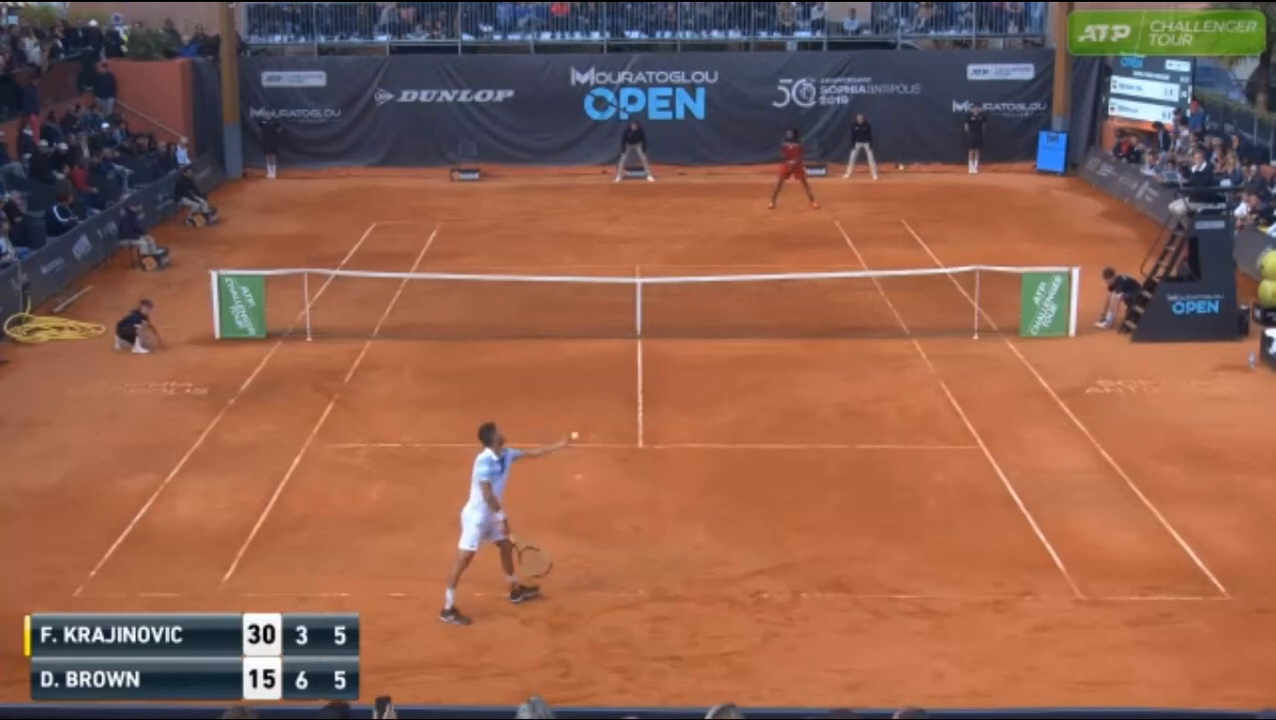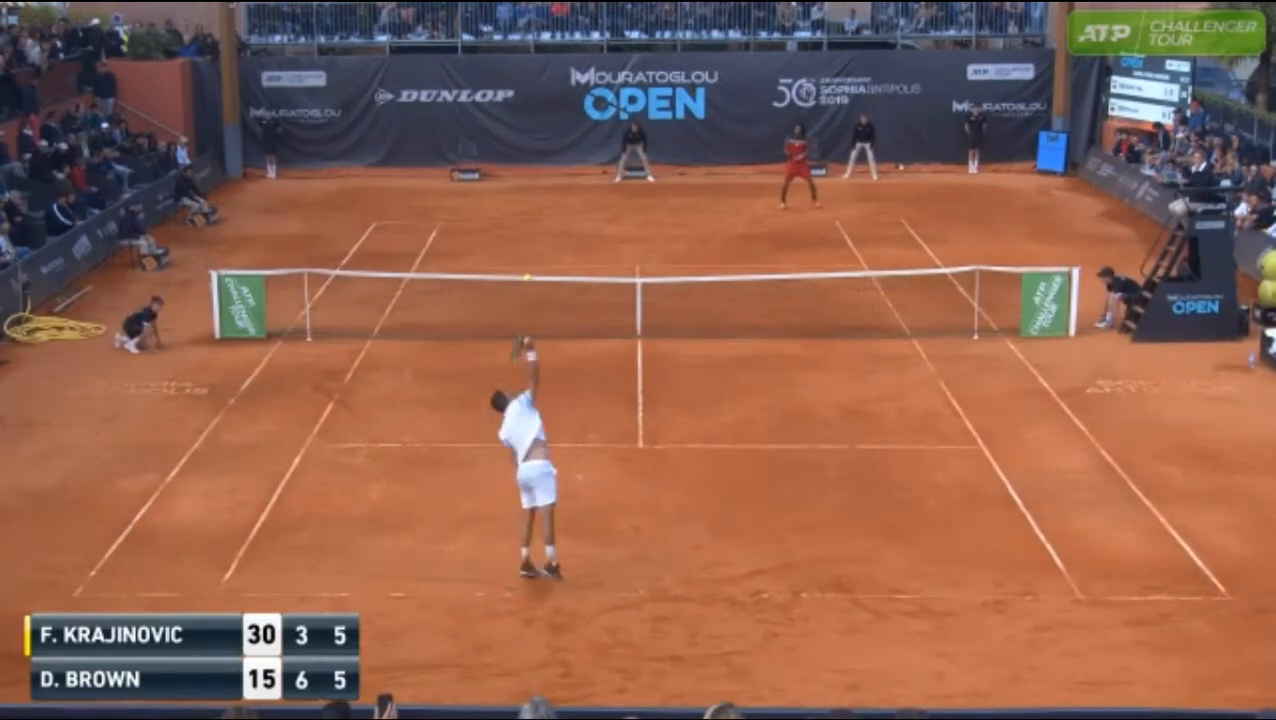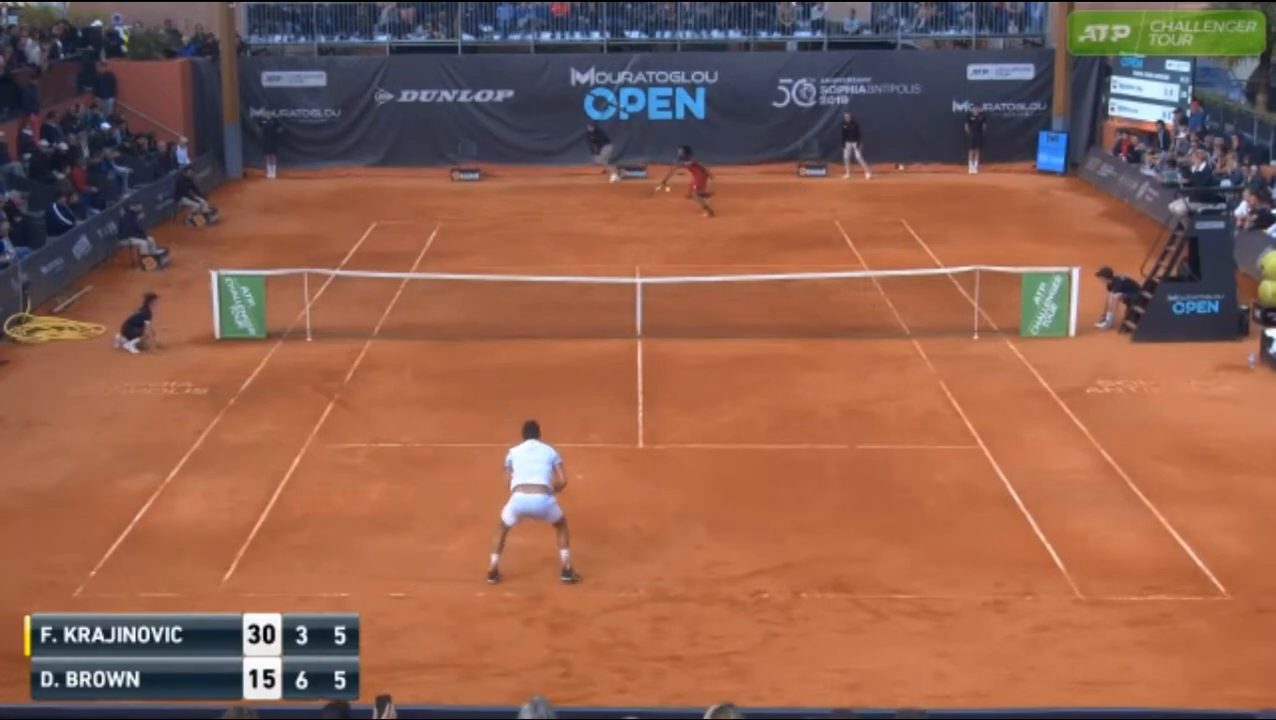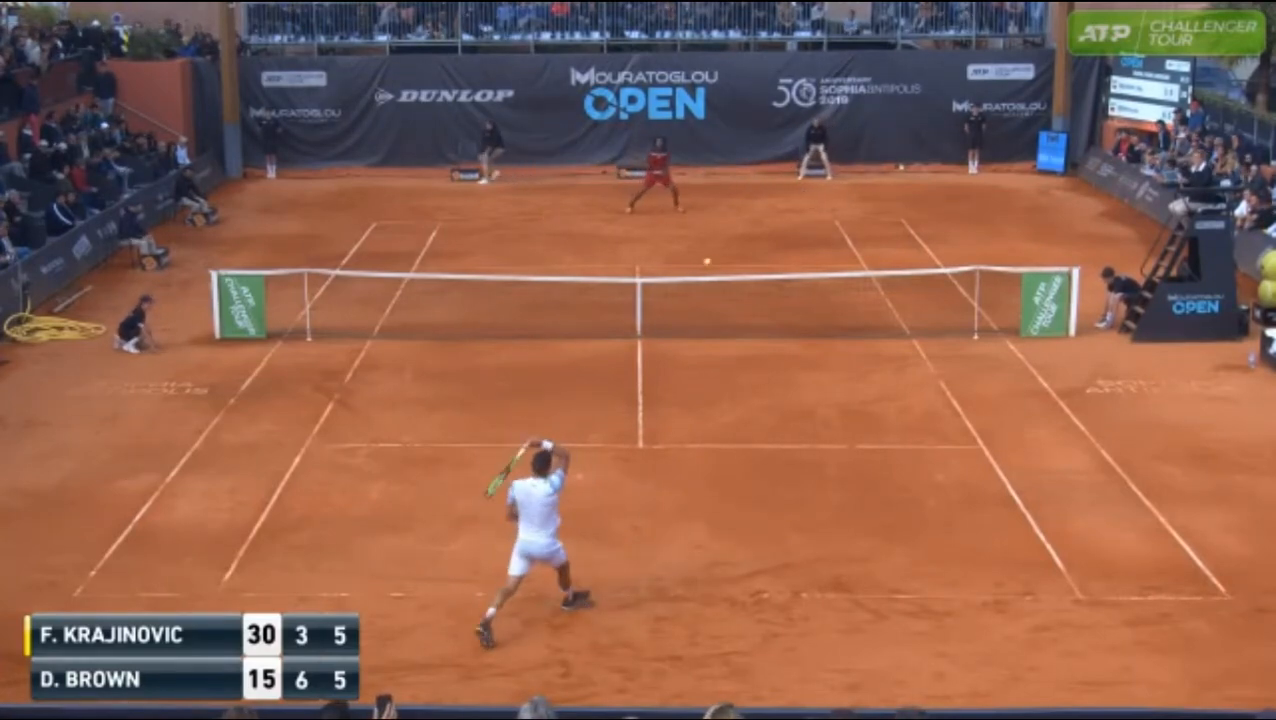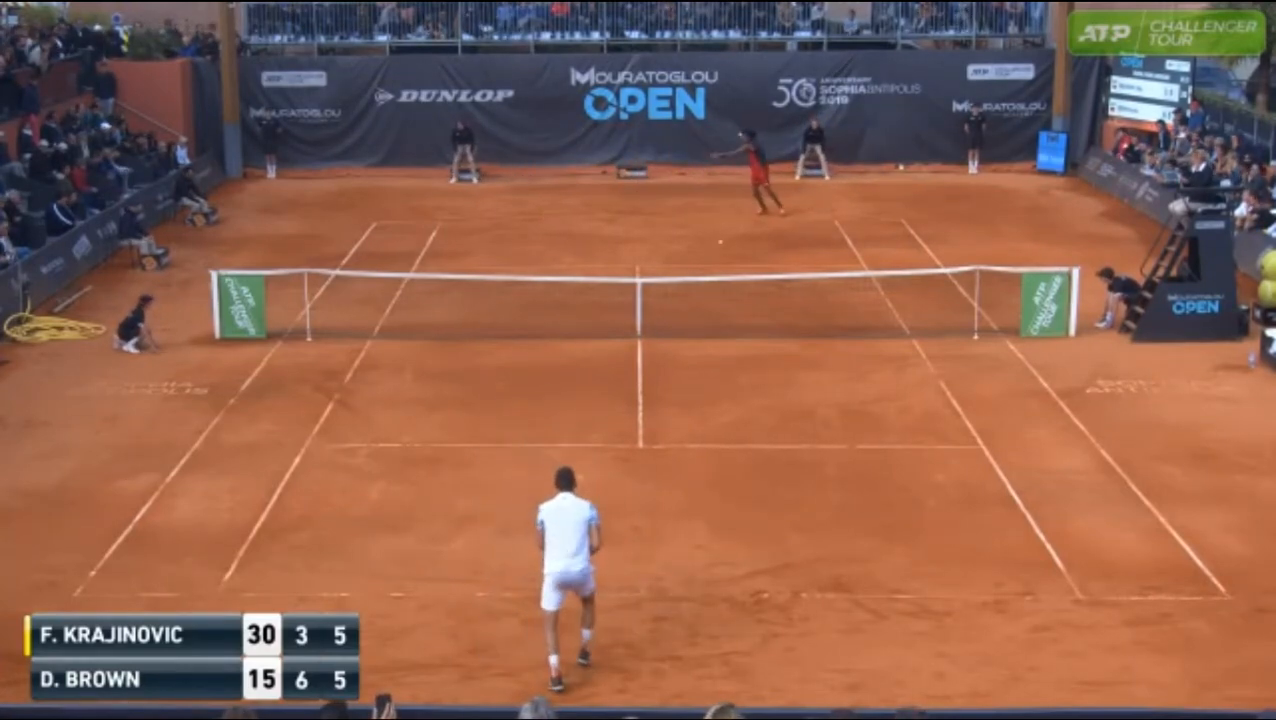
dt=1s
person 1, frame 1
left shoulder: (505, 455)
right shoulder: (484, 461)
left elbow: (531, 453)
right elbow: (487, 495)
left wrist: (556, 446)
right wrist: (502, 517)
left hip: (490, 517)
right hip: (476, 517)
left knee: (507, 546)
right knee: (463, 560)
left ankle: (515, 589)
right ankle: (448, 609)
person 1, frame 2
left shoulder: (504, 432)
right shoulder: (520, 405)
right elbow: (533, 377)
right wrist: (530, 352)
left hip: (523, 473)
right hip: (540, 468)
left knee: (529, 518)
right knee: (548, 516)
left ankle: (526, 562)
right ankle: (551, 563)
person 1, frame 3
left shoulder: (513, 452)
right shoulder: (550, 451)
left elbow: (509, 483)
right elbow: (563, 482)
left hip: (519, 499)
right hip: (542, 500)
left knee: (502, 528)
right knee: (561, 525)
left ankle: (493, 571)
right ankle: (567, 570)
person 1, frame 4
left shoulder: (516, 486)
right shoulder: (553, 485)
left elbow: (511, 514)
right elbow: (565, 455)
right wrist: (544, 444)
left hip: (524, 544)
right hip: (547, 546)
left knee: (510, 587)
right knee: (563, 566)
left ankle: (487, 622)
right ankle: (570, 599)
person 1, frame 5
left shoulder: (544, 508)
right shoulder: (588, 507)
left elbow: (541, 544)
right elbow: (596, 544)
left hip: (555, 571)
right hip: (581, 570)
left knee: (550, 623)
right knee: (588, 599)
left ankle: (556, 676)
right ankle: (584, 650)
